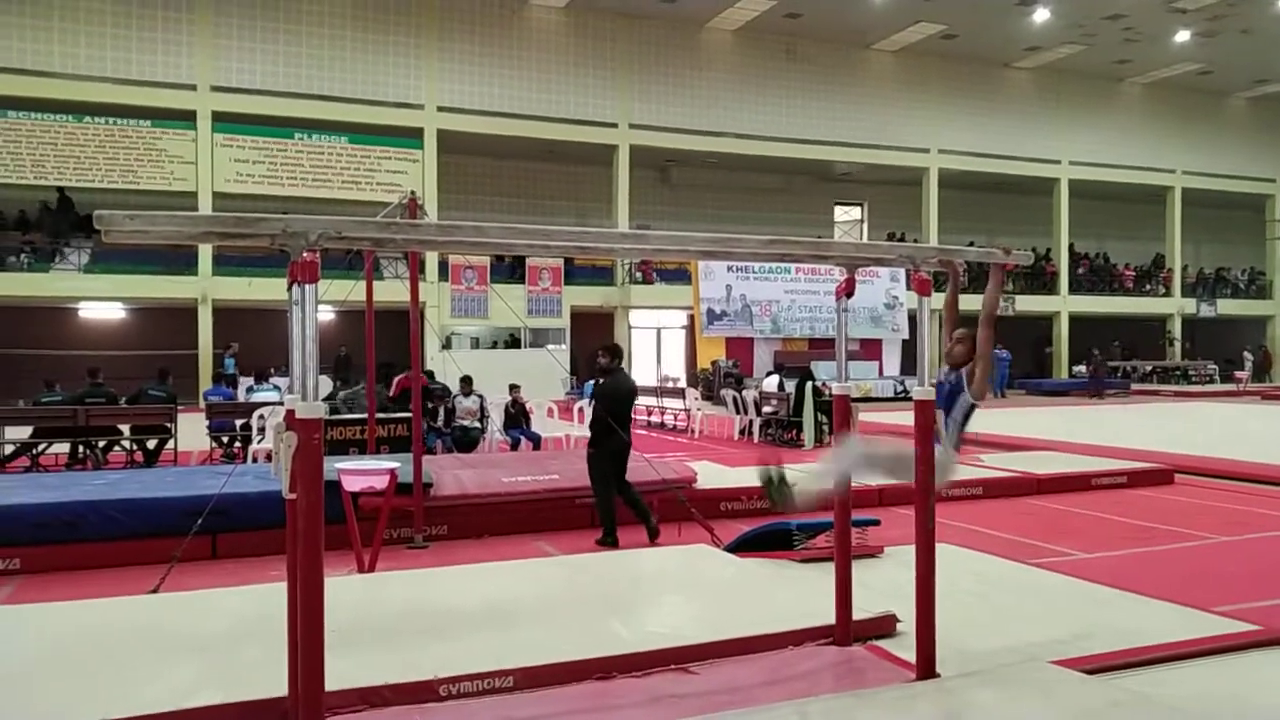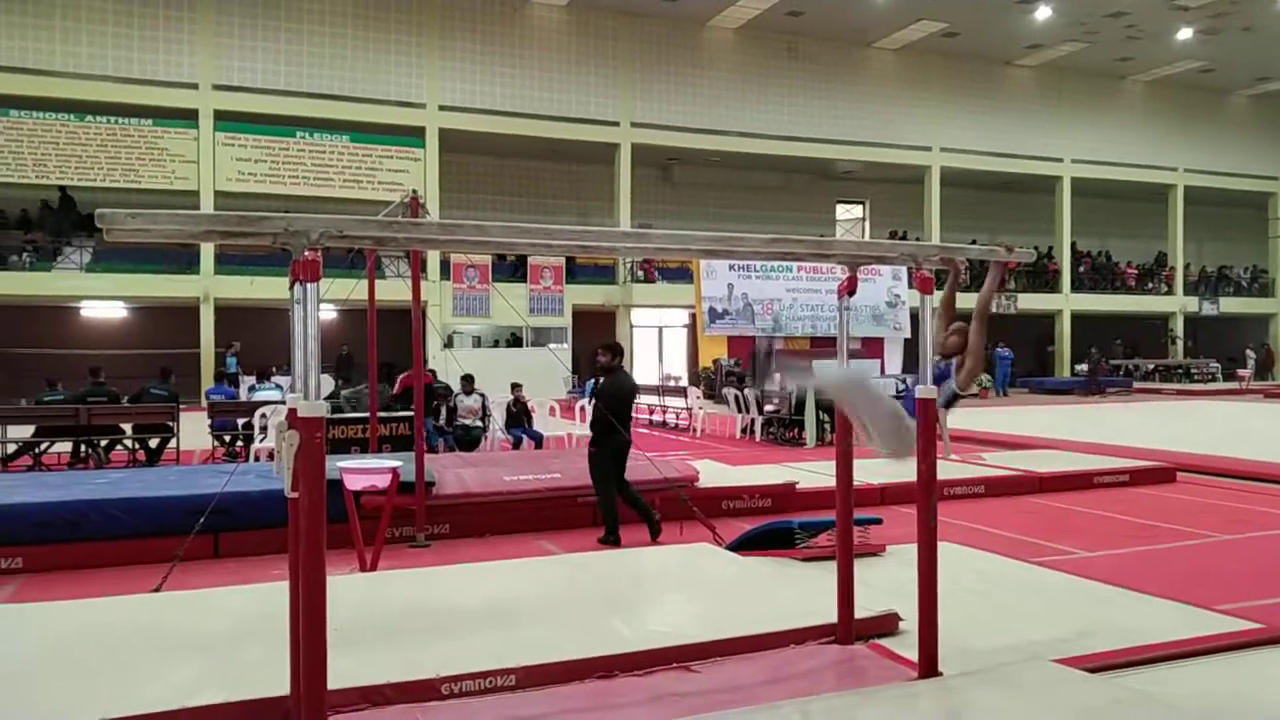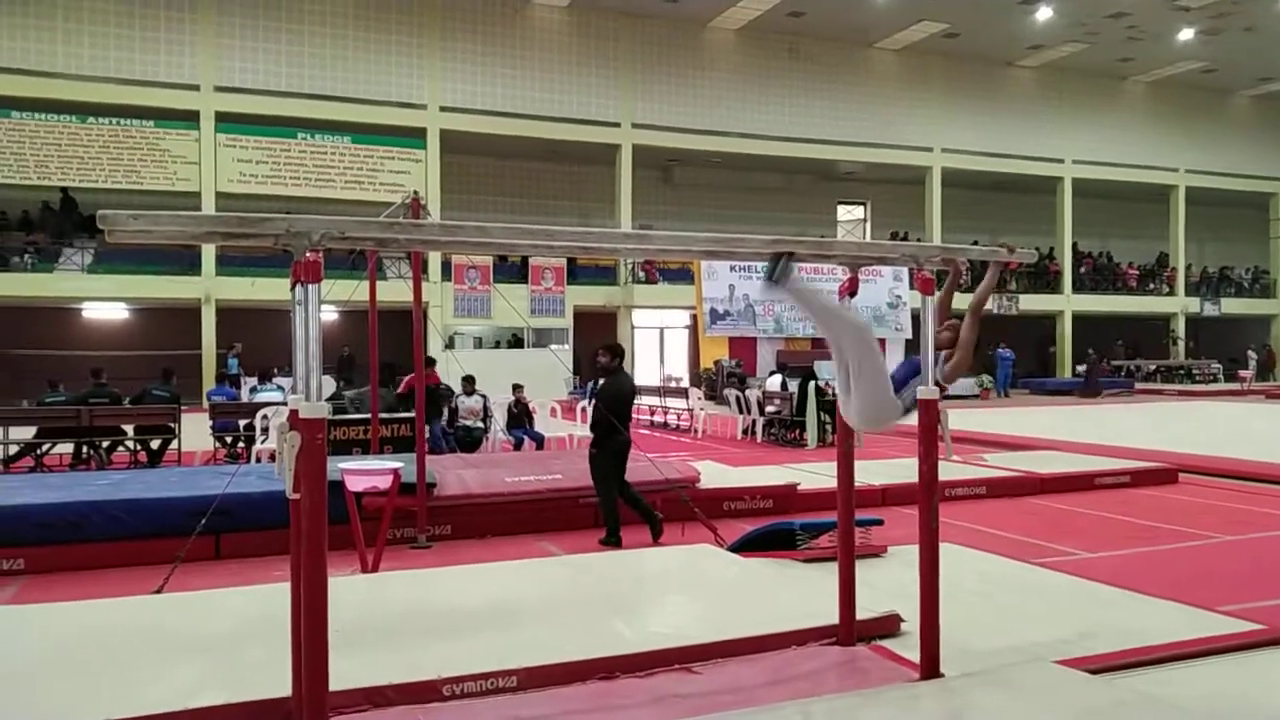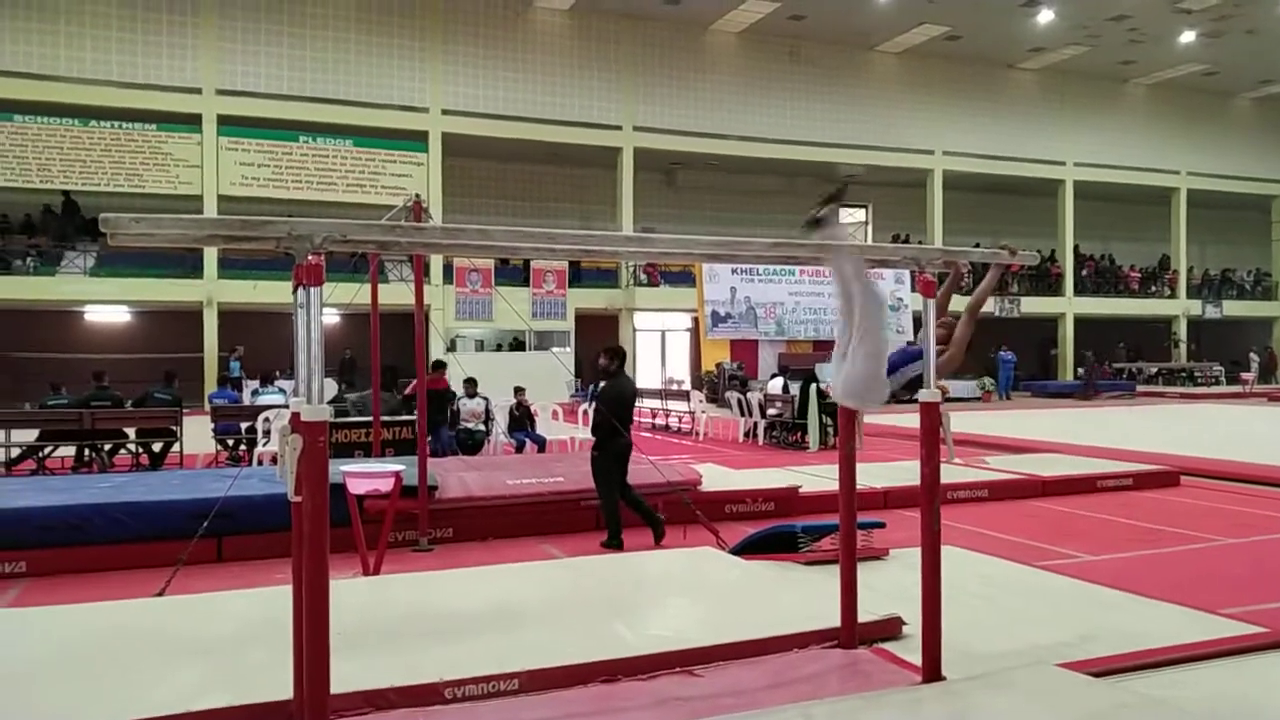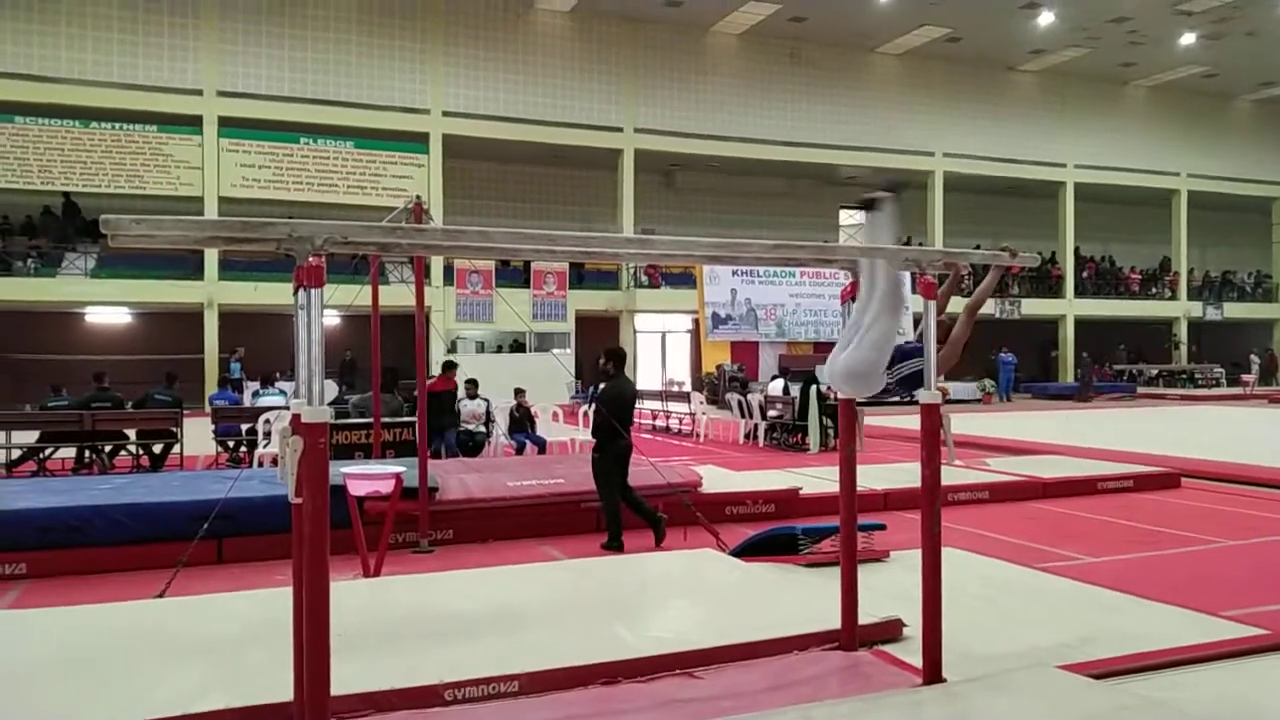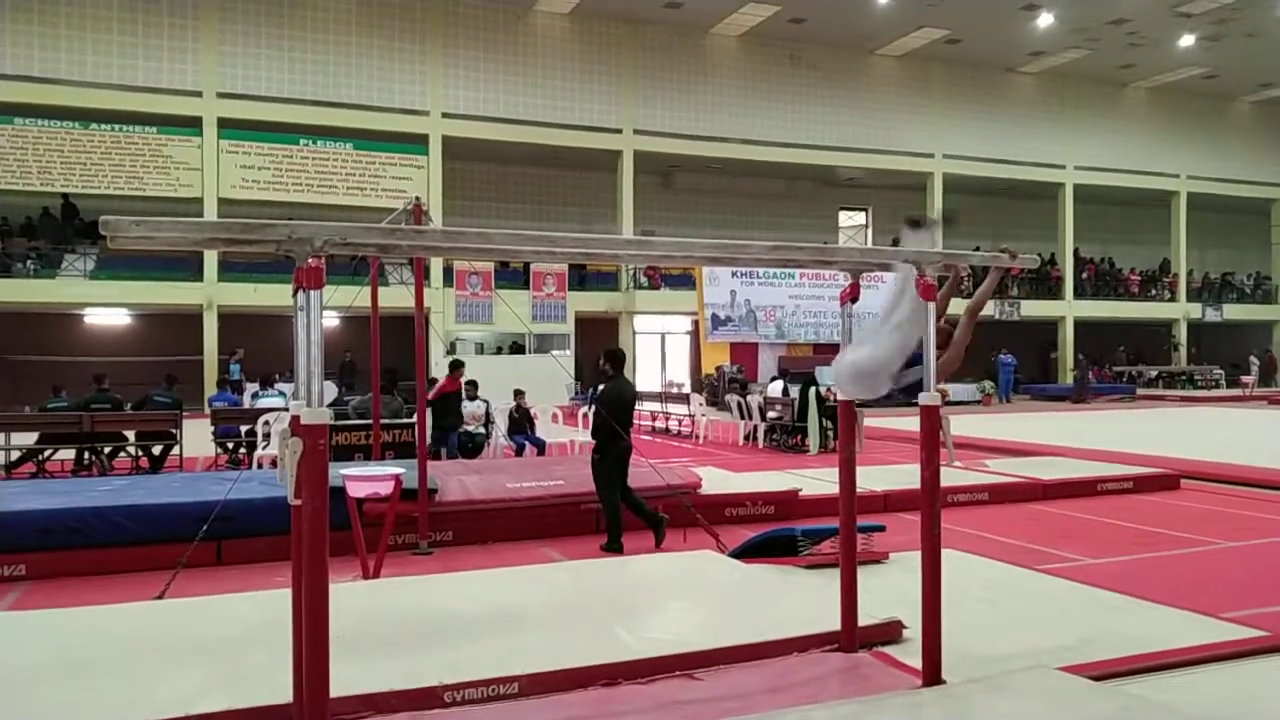
dt=0.1s
person 1, frame 1
left shoulder: (976, 378)
right shoulder: (948, 373)
left elbow: (988, 320)
right elbow: (950, 321)
left wrist: (996, 276)
right wrist: (954, 282)
left hip: (940, 458)
left knee: (858, 451)
right knee: (854, 449)
left ankle: (797, 497)
person 1, frame 2
left shoulder: (966, 369)
right shoulder: (939, 362)
left elbow: (979, 316)
right elbow: (943, 313)
left wrist: (996, 271)
right wrist: (953, 277)
left hip: (904, 433)
right hip: (893, 431)
left knee: (854, 383)
person 1, frame 3
left shoulder: (954, 361)
right shoulder: (937, 355)
left elbow: (974, 309)
right elbow: (941, 309)
left wrist: (994, 268)
right wrist: (953, 276)
left hip: (883, 411)
right hip: (859, 408)
left knee: (859, 334)
person 1, frame 4
left shoulder: (947, 359)
right shoulder: (921, 349)
left elbow: (973, 308)
right elbow: (938, 306)
left wrist: (997, 268)
right wrist: (953, 276)
left hip: (865, 386)
right hip: (845, 383)
left knee: (871, 306)
person 1, frame 5
left shoulder: (941, 360)
right shoulder: (920, 347)
left elbow: (970, 309)
right elbow: (937, 308)
left wrist: (998, 268)
right wrist: (954, 276)
left hip: (859, 376)
left knee: (891, 303)
person 1, frame 6
left shoulder: (942, 365)
left elbow: (971, 313)
right elbow: (937, 314)
left wrist: (997, 271)
right wrist: (954, 278)
left hip: (867, 377)
person 2, frame 1
left shoulder: (608, 385)
right shoulder: (628, 382)
left elbow: (601, 418)
left wrist: (593, 443)
left hip: (605, 442)
right hip: (623, 438)
left knee: (603, 489)
right knee: (621, 484)
left ankle: (609, 535)
right ankle: (648, 520)
person 2, frame 2
left shoulder: (609, 384)
right shoulder: (628, 381)
left elbow: (603, 417)
left wrist: (594, 442)
left hip: (606, 441)
right hip: (623, 437)
left knee: (605, 488)
right knee: (620, 482)
left ankle: (612, 534)
right ankle: (650, 517)
person 2, frame 3
left shoulder: (611, 385)
right shoulder: (626, 381)
left elbow: (604, 419)
left wrist: (595, 444)
left hip: (607, 441)
right hip: (622, 438)
left knee: (606, 489)
right knee: (619, 483)
left ankle: (613, 535)
right ankle: (652, 517)
person 2, frame 4
left shoulder: (612, 388)
right shoulder: (627, 383)
left elbow: (605, 421)
left wrist: (597, 446)
left hip: (609, 444)
right hip: (623, 440)
left knee: (608, 491)
right knee: (621, 486)
left ankle: (614, 538)
right ankle: (653, 519)
person 2, frame 5
left shoulder: (611, 389)
right shoulder: (628, 385)
left elbow: (606, 423)
left wrist: (598, 448)
left hip: (610, 446)
right hip: (623, 442)
left knee: (609, 493)
right knee: (622, 487)
left ankle: (615, 539)
right ankle: (655, 519)
person 2, frame 6
left shoulder: (611, 390)
right shoulder: (627, 386)
left elbow: (606, 424)
left wrist: (598, 450)
left hip: (609, 447)
right hip: (623, 443)
left knee: (608, 494)
right knee: (622, 489)
left ankle: (614, 541)
right ankle: (655, 520)
